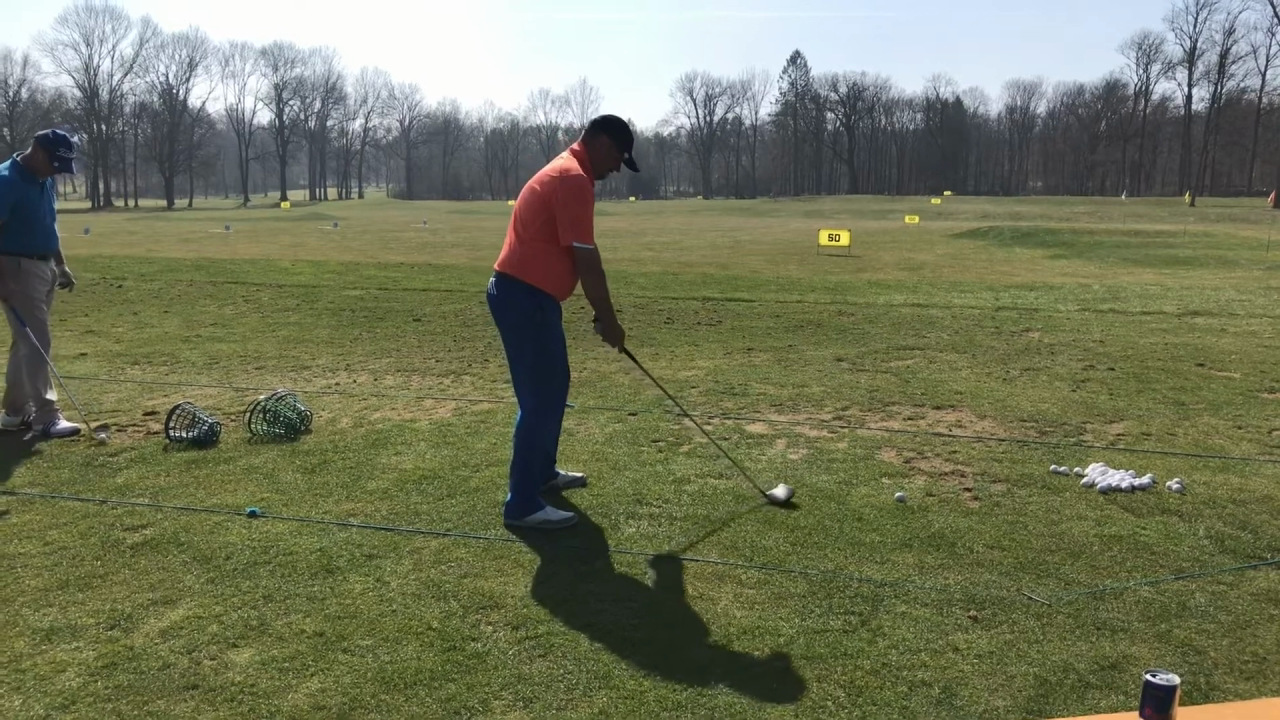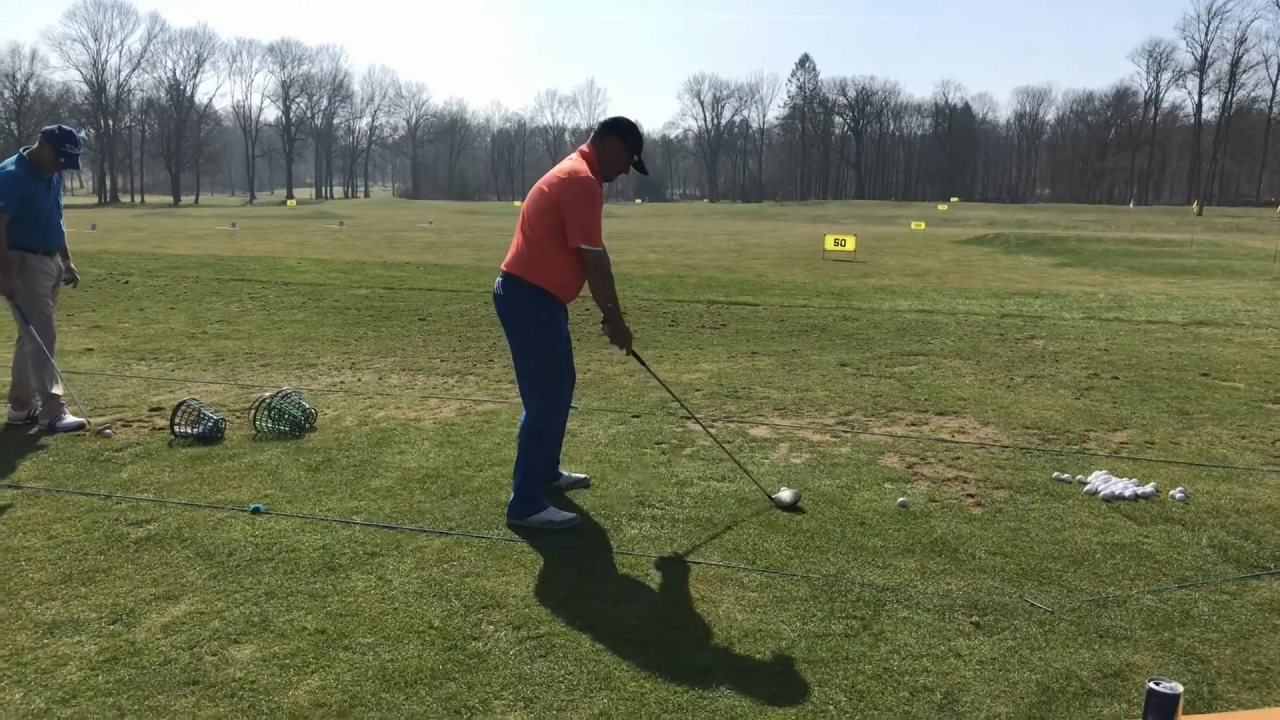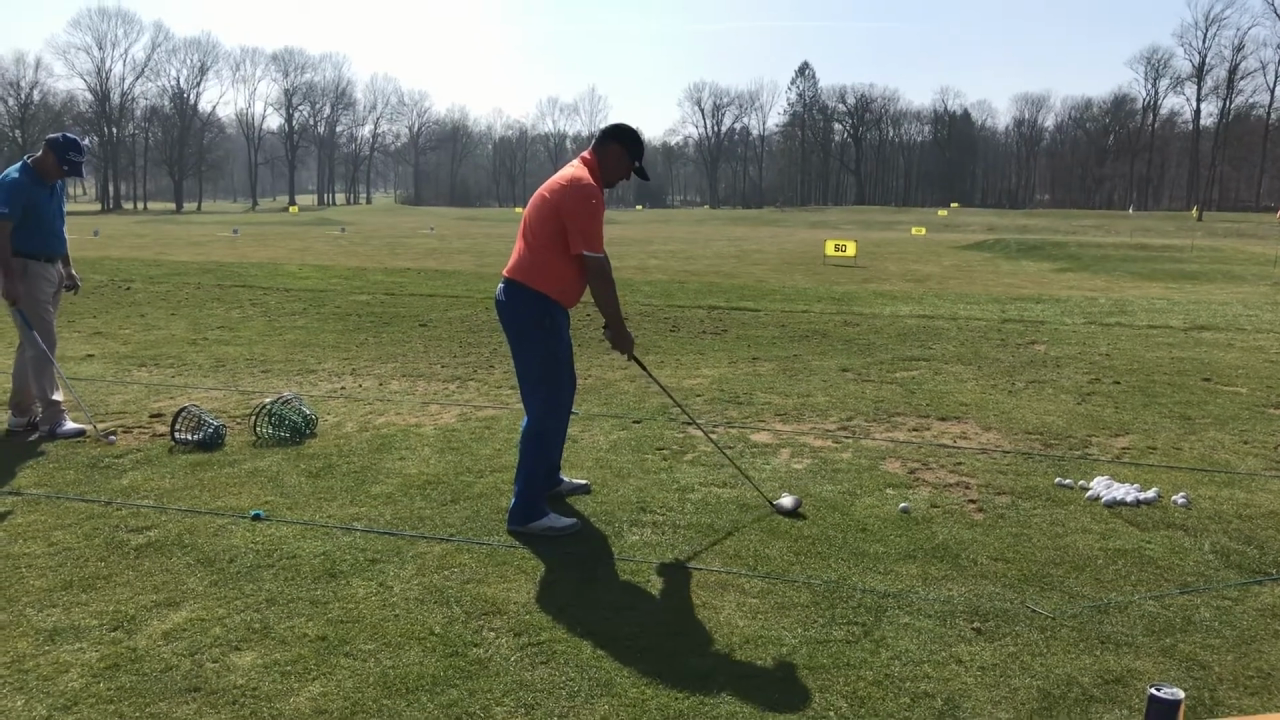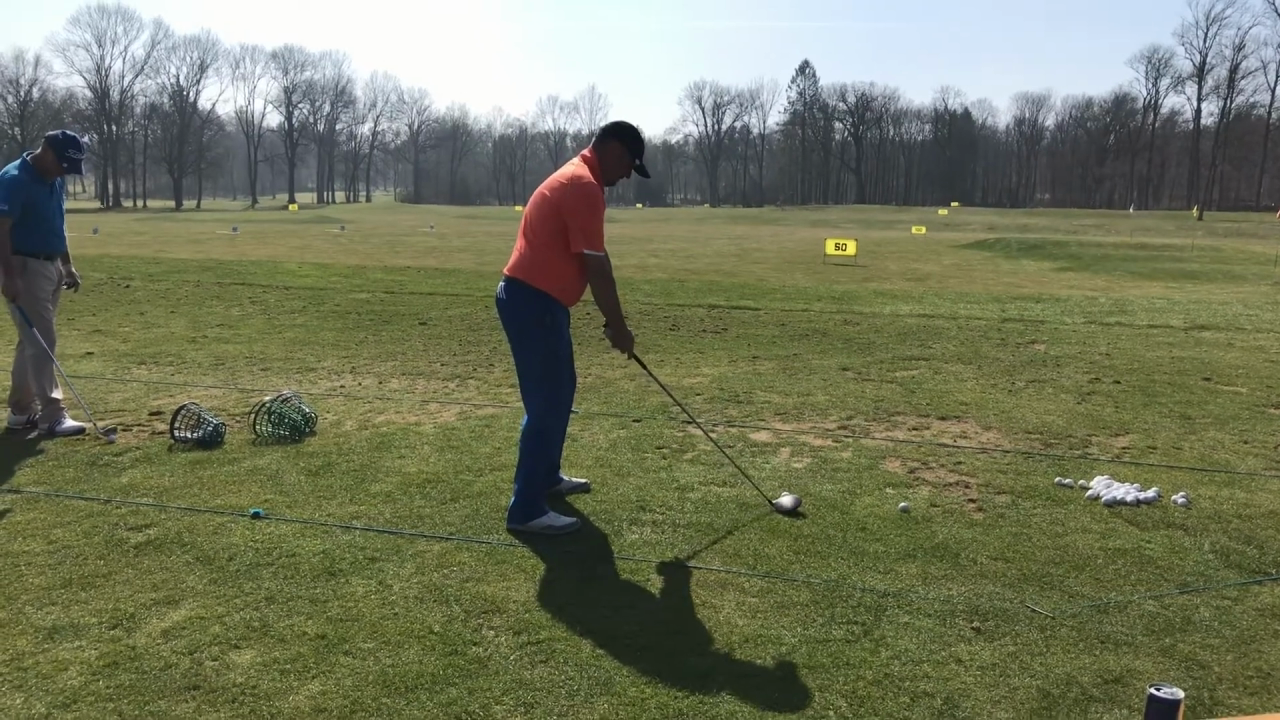
dt=0.3s
person 1, frame 1
left shoulder: (566, 172)
right shoulder: (574, 180)
left elbow: (575, 257)
right elbow: (586, 261)
left wrist: (600, 314)
right wrist: (608, 320)
left hip: (526, 293)
right hip: (524, 297)
left knee: (551, 387)
right knee: (540, 397)
left ankle: (542, 470)
right ankle: (522, 503)
person 1, frame 2
left shoulder: (574, 173)
right shoulder: (583, 182)
left elbow: (585, 258)
right elbow: (595, 263)
left wrist: (609, 315)
right wrist: (616, 321)
left hip: (534, 295)
right hip: (530, 298)
left knee: (557, 387)
right knee: (545, 397)
left ankle: (545, 470)
right ankle: (526, 503)
person 1, frame 3
left shoulder: (576, 180)
right shoulder: (584, 188)
left elbow: (587, 265)
right elbow: (596, 268)
left wrist: (611, 322)
right wrist: (618, 327)
left hip: (535, 300)
right hip: (532, 303)
left knee: (558, 393)
right knee: (547, 403)
left ankle: (546, 477)
right ankle: (526, 509)
person 1, frame 4
left shoulder: (575, 178)
right shoulder: (584, 186)
left elbow: (587, 262)
right elbow: (597, 267)
left wrist: (612, 321)
right wrist: (618, 326)
left hip: (535, 298)
right hip: (532, 302)
left knee: (558, 392)
right knee: (547, 402)
left ankle: (546, 475)
right ankle: (526, 508)
person 2, frame 1
left shoulder: (45, 180)
left wrist: (61, 265)
left hip: (43, 266)
left knee: (26, 342)
right knee: (35, 342)
right ankle: (46, 416)
person 2, frame 2
left shoulder: (52, 176)
left wrist: (66, 260)
left hip: (49, 262)
left knee: (32, 337)
right knee: (41, 337)
right ankle: (51, 410)
person 2, frame 3
left shoulder: (55, 183)
left wrist: (67, 267)
left hip: (50, 268)
right hip: (25, 270)
left knee: (33, 343)
right knee: (42, 344)
right ankle: (52, 417)
person 2, frame 4
left shoulder: (55, 180)
left wrist: (67, 265)
left hip: (50, 266)
left knee: (32, 341)
right knee: (41, 341)
right ankle: (51, 414)
